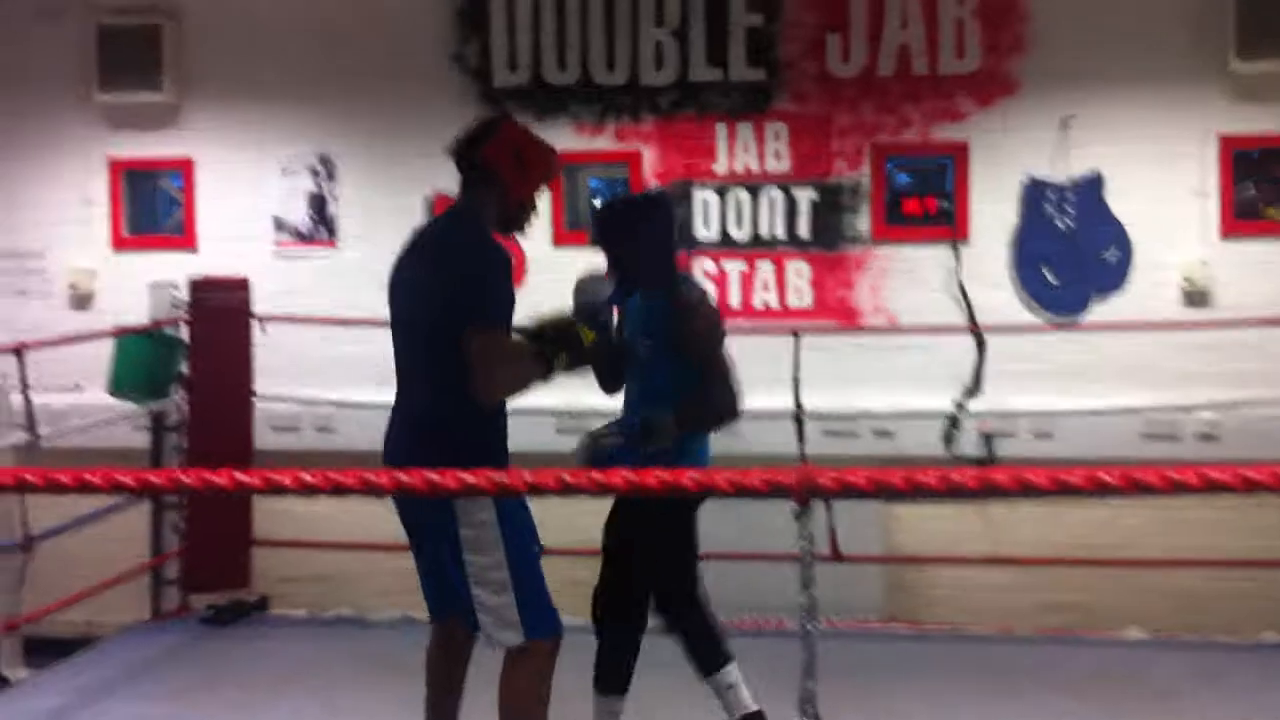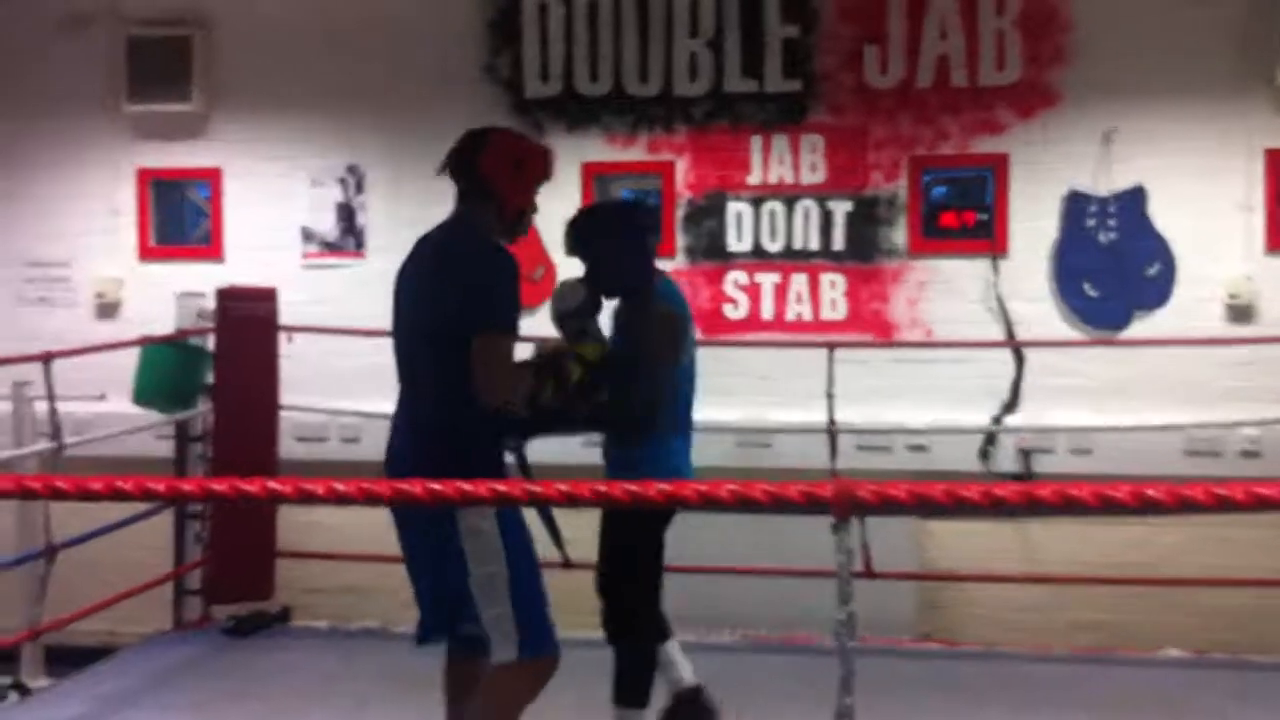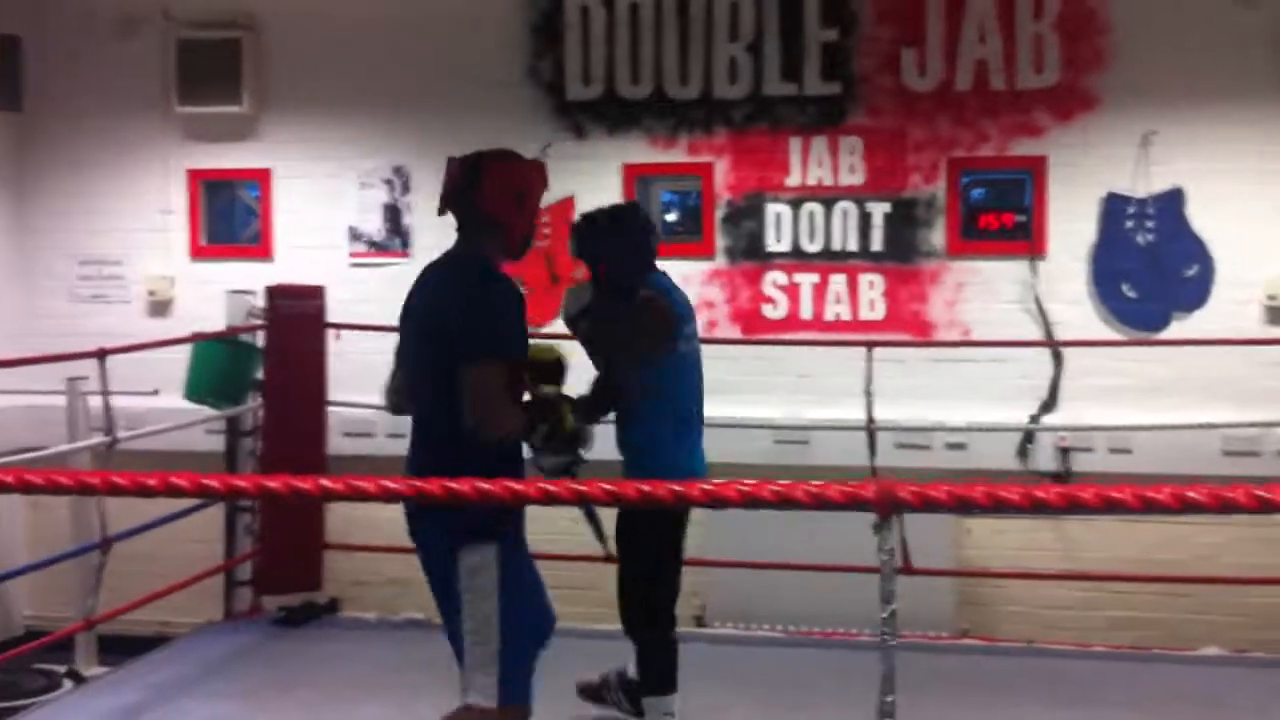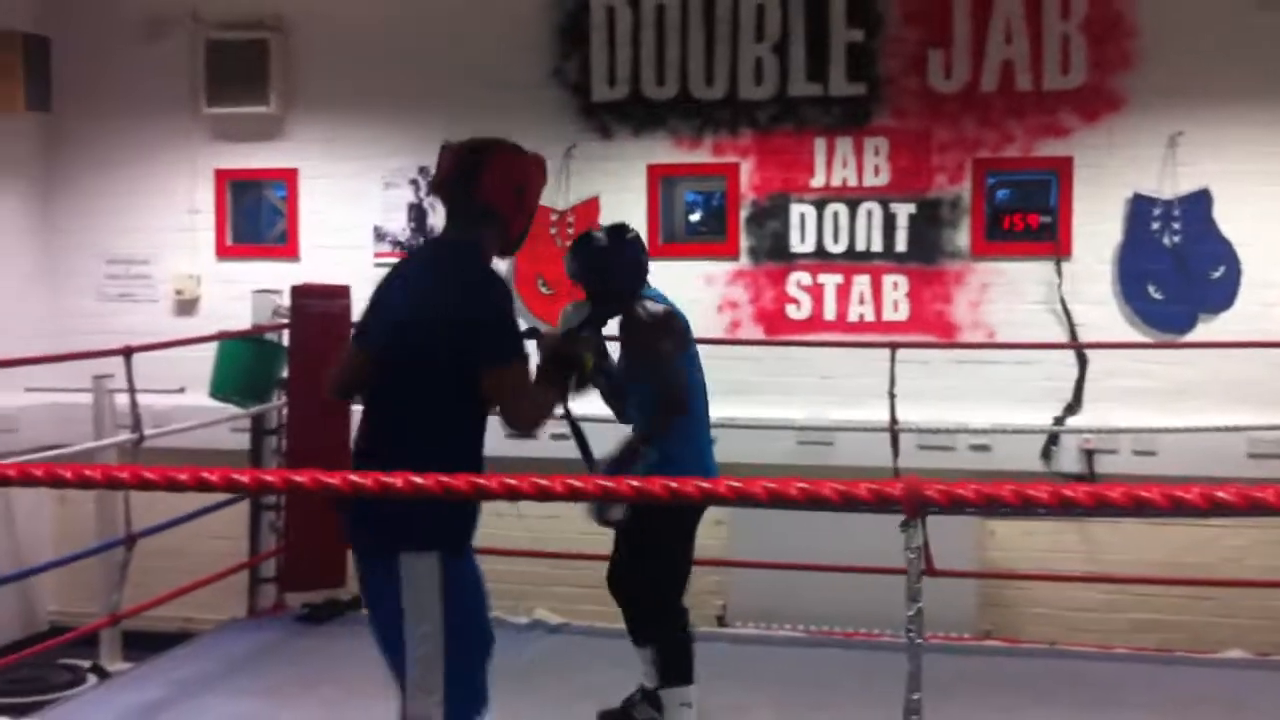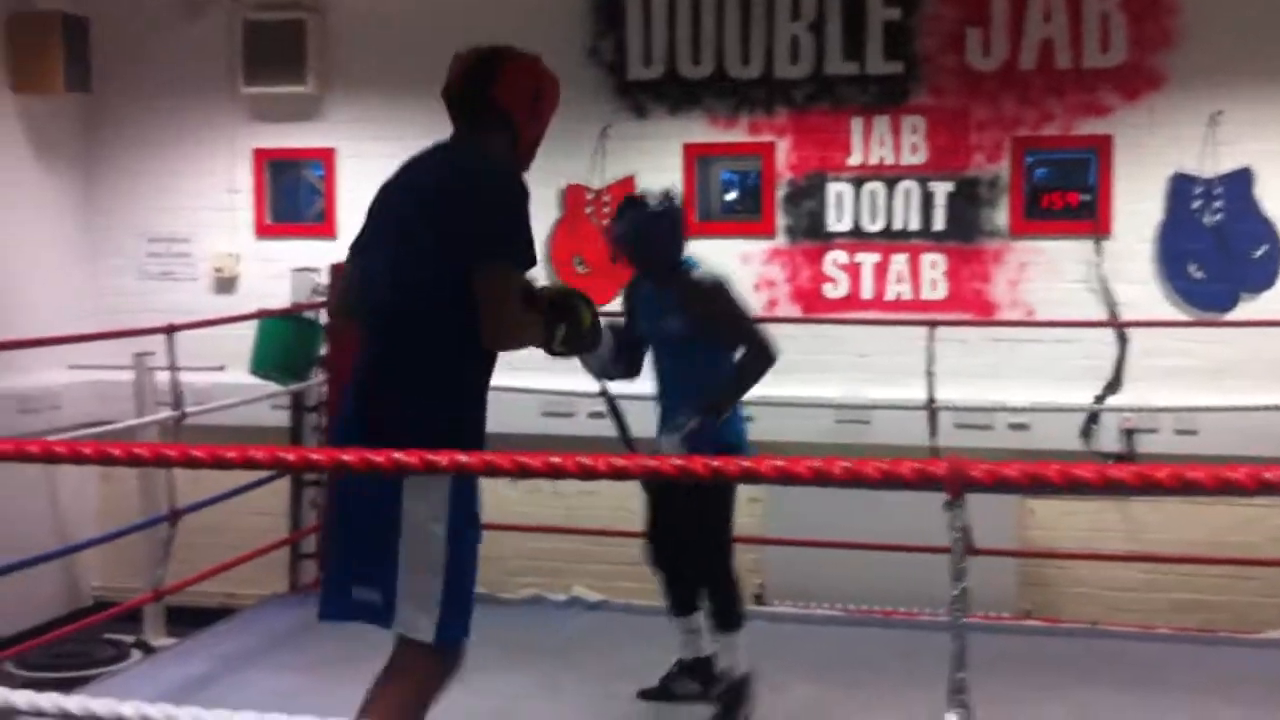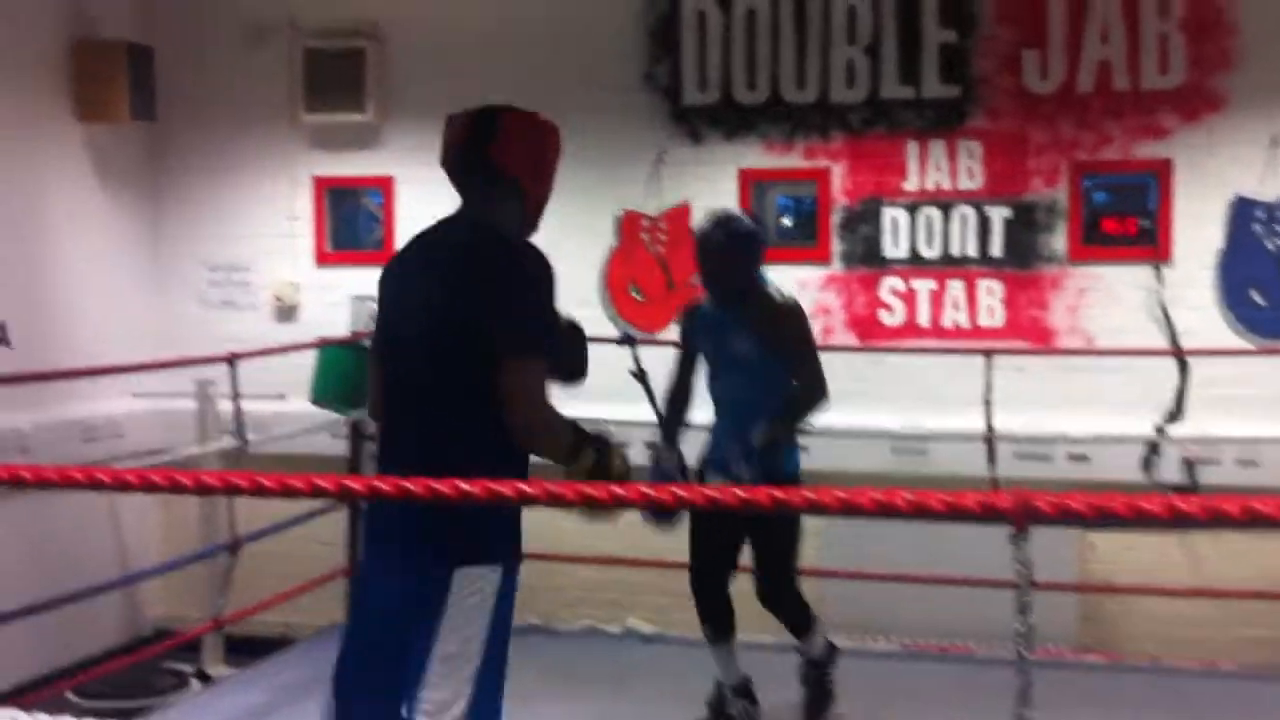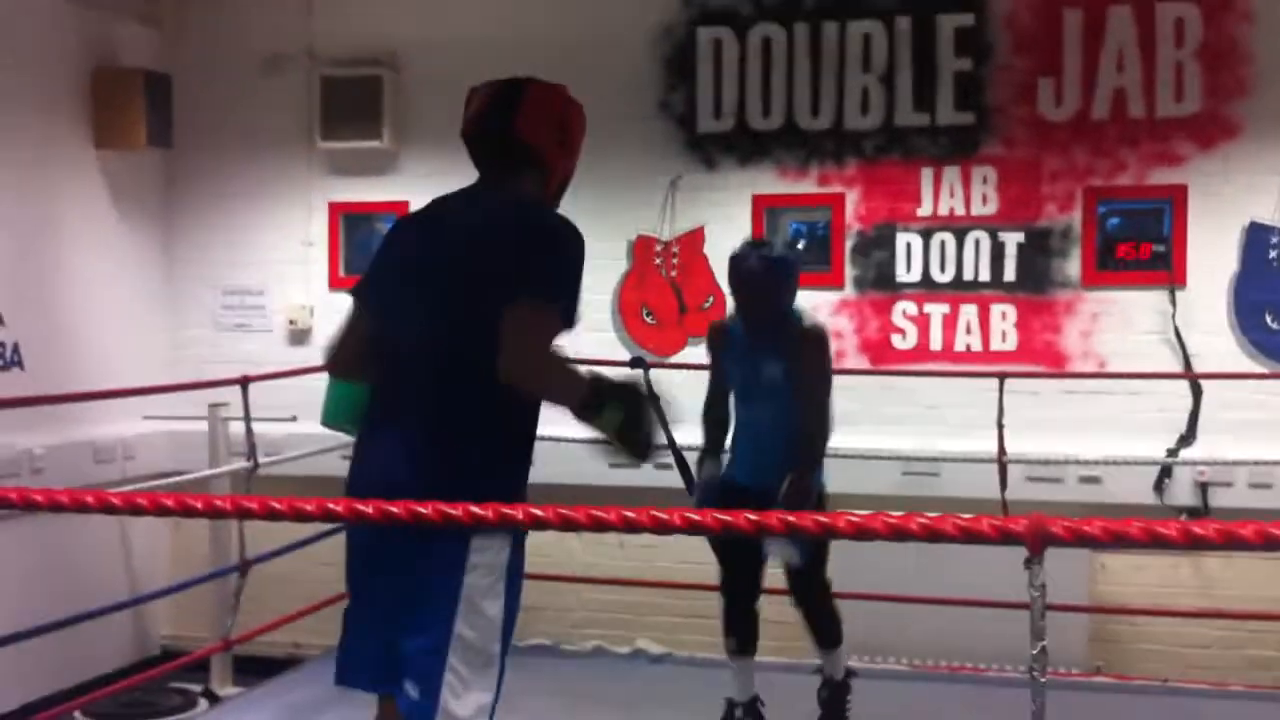
dt=0.2s
person 1, frame 1
left shoulder: (423, 248)
right shoulder: (480, 256)
right elbow: (491, 382)
left wrist: (523, 349)
right wrist: (554, 353)
left hip: (416, 458)
right hip: (461, 467)
left knee: (457, 617)
right knee: (532, 637)
person 1, frame 2
left shoulder: (426, 254)
right shoulder: (486, 261)
right elbow: (492, 386)
left wrist: (529, 372)
left hip: (417, 468)
right hip: (461, 476)
left knee: (473, 638)
right knee: (528, 655)
person 1, frame 3
left shoulder: (433, 284)
right shoulder: (490, 292)
left elbow: (400, 396)
right elbow: (486, 416)
left hip: (437, 501)
right hip: (473, 513)
left knee: (511, 658)
person 1, frame 4
left shoulder: (409, 274)
right shoulder: (479, 289)
left elbow: (345, 380)
right elbow: (522, 414)
right wrist: (560, 374)
left hip: (385, 506)
right hip: (420, 519)
person 1, frame 5
left shoulder: (409, 183)
right shoulder: (494, 188)
left elbow: (346, 303)
right elbow: (505, 324)
right wrist: (562, 322)
left hip: (376, 426)
right hip: (426, 436)
left knee: (419, 633)
right knee: (428, 644)
person 1, frame 6
left shoulder: (412, 260)
right shoulder: (516, 265)
right elbow: (527, 420)
right wrist: (589, 454)
left hip: (399, 521)
right hip: (466, 536)
person 1, frame 7
left shoulder: (415, 229)
right shoulder: (545, 236)
left elbow: (347, 358)
right elbow: (519, 359)
right wrist: (604, 400)
left hip: (383, 487)
right hip: (468, 502)
person 2, frame 1
left shoulder: (687, 307)
right shoulder: (636, 300)
left elbow: (721, 403)
right elbow: (613, 381)
left wrist: (645, 435)
right wrist: (596, 330)
left hip: (661, 476)
right hip: (658, 473)
left knee: (617, 602)
right knee: (677, 602)
person 2, frame 2
left shoulder: (652, 314)
right shoulder: (640, 304)
left elbow: (638, 412)
right elbow: (622, 386)
left hip: (644, 478)
right hip: (655, 475)
left knee: (626, 610)
right knee: (635, 601)
person 2, frame 3
left shoulder: (642, 305)
right shoulder: (659, 298)
left elbow: (616, 392)
right wrist: (590, 333)
left hip: (659, 472)
right hip: (673, 465)
left knee: (646, 601)
right knee: (644, 592)
person 2, frame 4
left shoulder: (647, 320)
right shoulder: (641, 316)
left elbow: (675, 403)
right elbow: (627, 407)
left wrist: (623, 463)
right wrist: (592, 356)
left hip: (678, 476)
right hip: (662, 473)
left knee: (660, 596)
right knee: (627, 581)
person 2, frame 5
left shoulder: (703, 287)
right shoulder: (642, 290)
left elbow: (761, 352)
right elbow: (630, 366)
left wrist: (709, 410)
right wrist: (605, 348)
left hip: (715, 441)
right hip: (676, 438)
left knee: (708, 555)
right knee: (666, 549)
right ankle: (695, 664)
person 2, frame 6
left shoulder: (778, 311)
right shoulder: (699, 316)
left elbow: (813, 387)
right elbow: (683, 385)
left wrist: (767, 441)
right wrist: (667, 447)
left hip: (771, 467)
right hip: (722, 463)
left knee: (775, 586)
right knee: (706, 579)
left ankle: (817, 658)
person 2, frame 7
left shoulder: (806, 338)
right shoulder: (724, 334)
left elbow: (816, 424)
left wrist: (798, 492)
right wrist: (709, 468)
left hip: (794, 487)
right hip: (741, 482)
left knee: (810, 591)
right knee: (738, 592)
left ankle: (836, 681)
